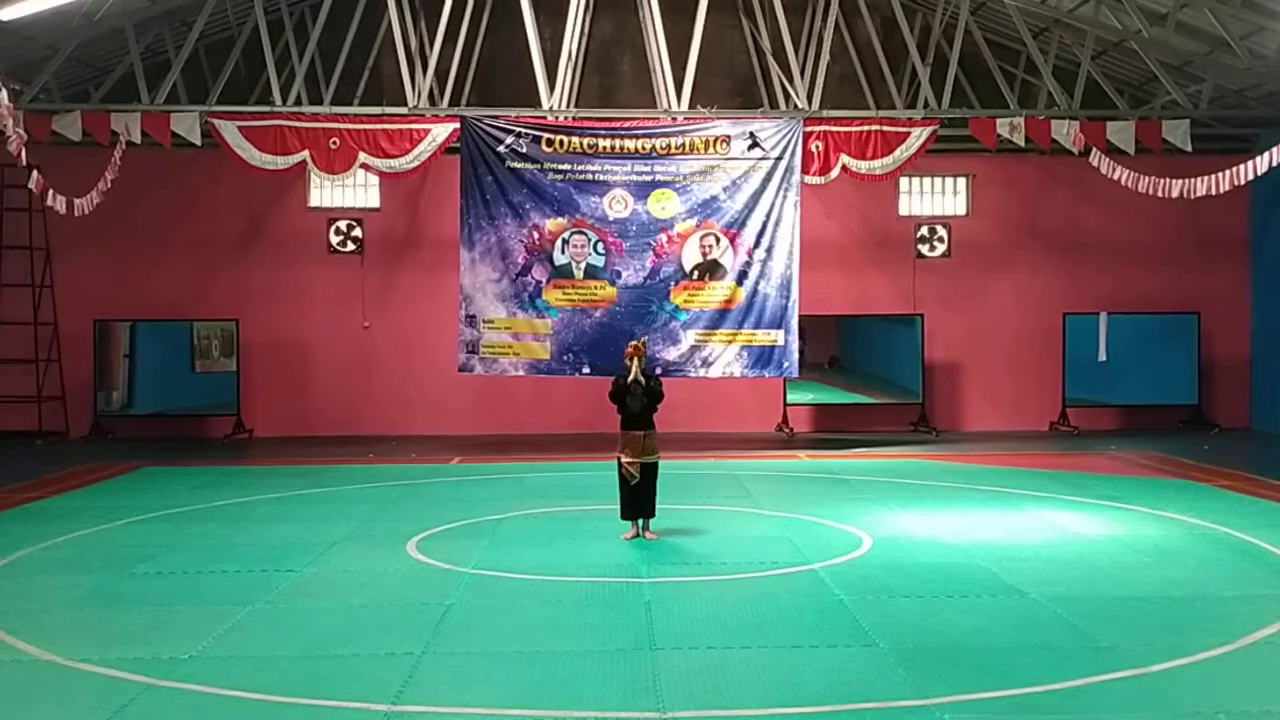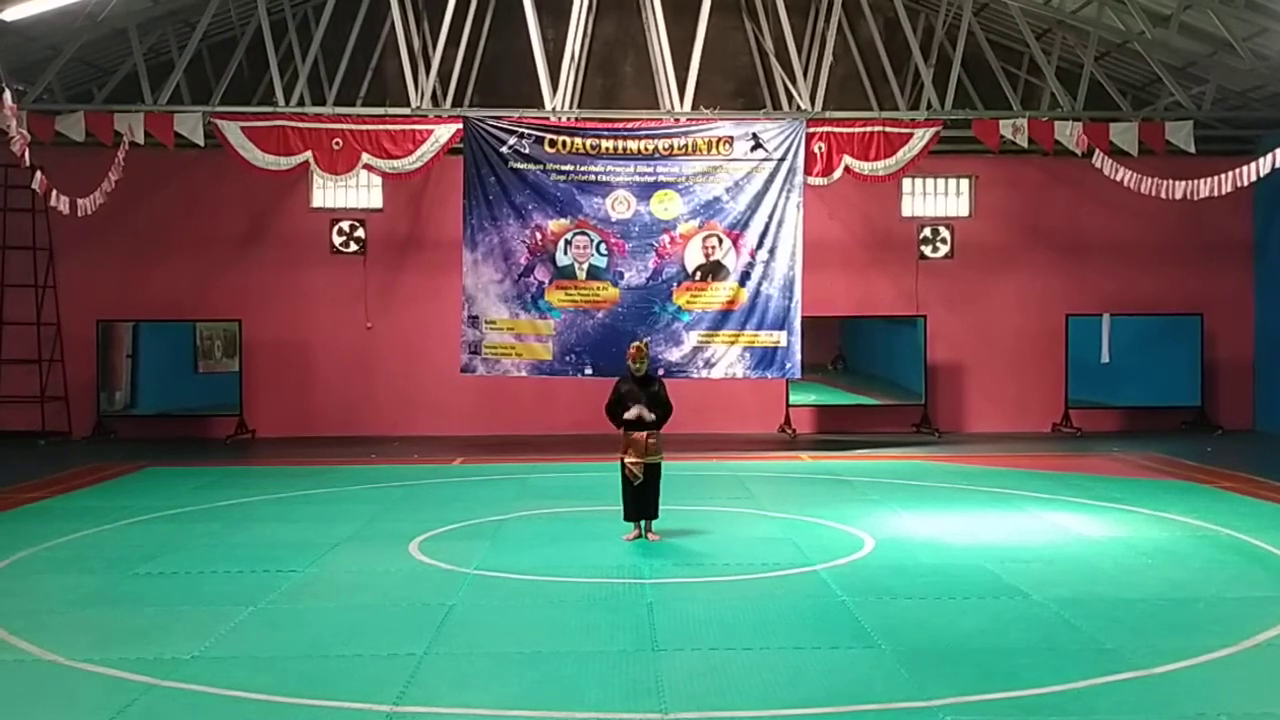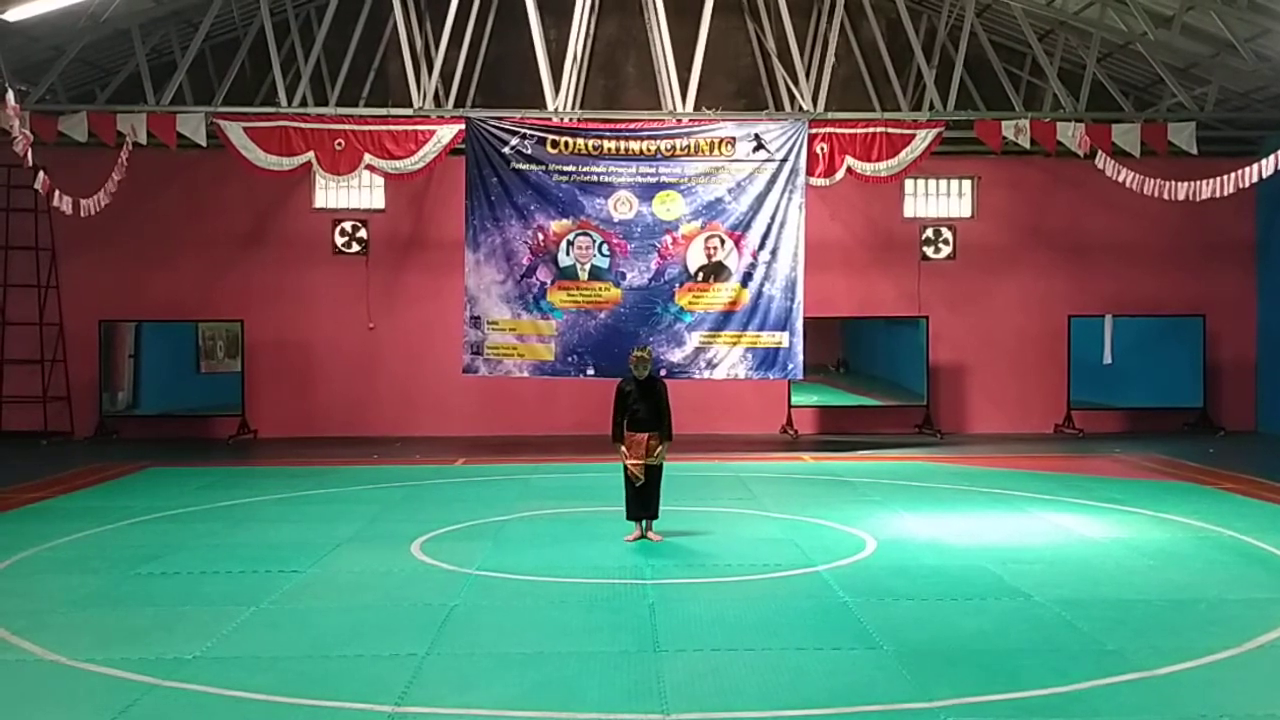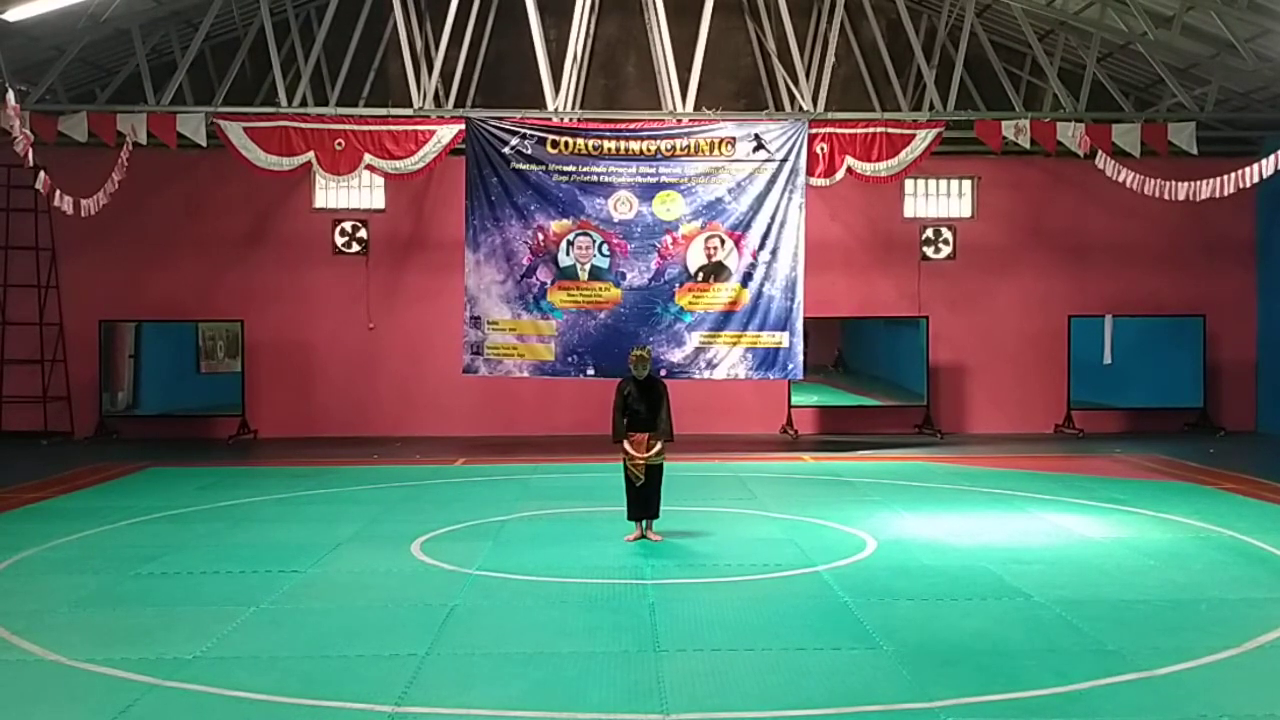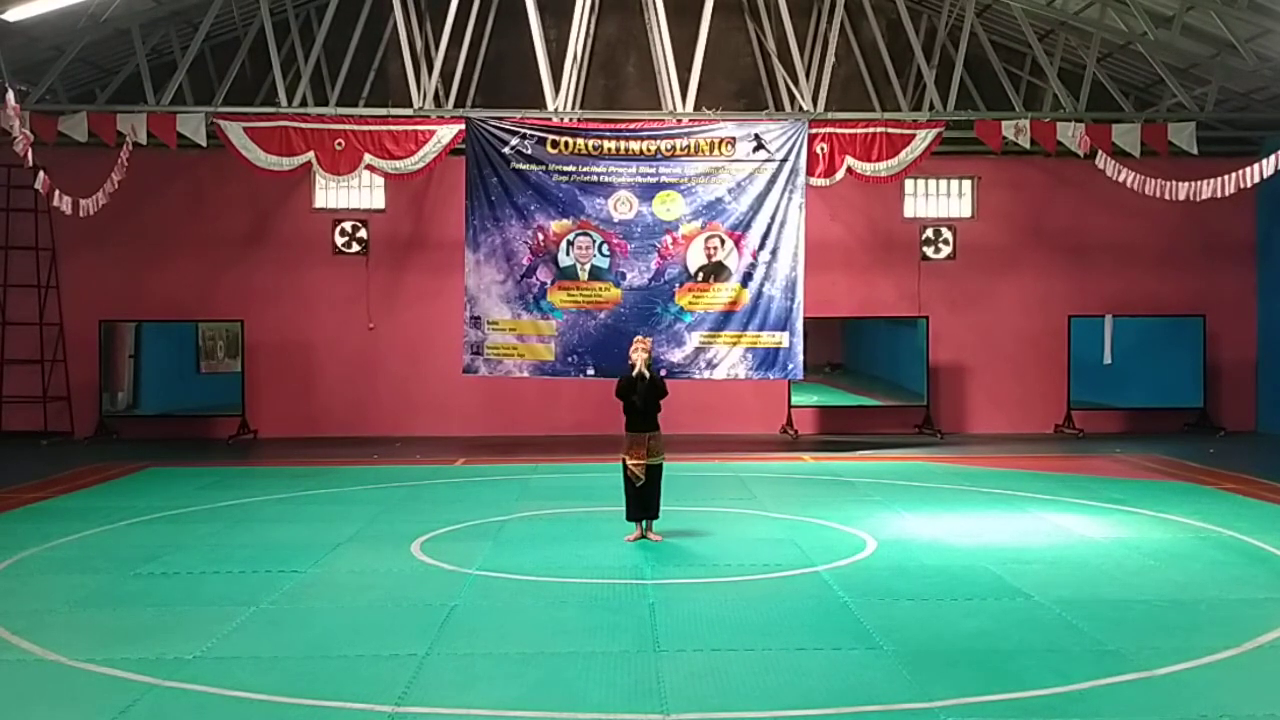
dt=1s
person 1, frame 1
left shoulder: (652, 380)
right shoulder: (620, 380)
left elbow: (658, 397)
right elbow: (614, 397)
left wrist: (641, 379)
right wrist: (630, 378)
left hip: (648, 436)
right hip: (627, 436)
left knee: (648, 482)
right knee: (628, 482)
left ankle: (646, 526)
right ankle: (634, 526)
person 1, frame 2
left shoulder: (656, 383)
right shoulder: (622, 384)
left elbow: (667, 409)
right elbow: (610, 409)
left wrist: (653, 416)
right wrist: (625, 416)
left hip: (651, 438)
right hip: (630, 439)
left knee: (651, 484)
right knee: (631, 483)
left ankle: (649, 527)
right ankle: (636, 527)
person 1, frame 3
left shoulder: (659, 385)
right shoulder: (624, 386)
left elbow: (665, 416)
right elbow: (618, 416)
left wrist: (665, 443)
right wrist: (619, 443)
left hip: (653, 440)
right hip: (632, 440)
left knee: (652, 485)
right knee: (633, 484)
left ankle: (649, 528)
right ankle: (637, 527)
person 1, frame 4
left shoulder: (658, 385)
right shoulder: (624, 386)
left elbow: (664, 413)
right elbow: (618, 414)
left wrist: (661, 440)
right wrist: (623, 440)
left hip: (653, 439)
right hip: (632, 439)
left knee: (653, 485)
right knee: (633, 484)
left ankle: (649, 528)
right ankle: (638, 528)
person 1, frame 5
left shoulder: (654, 379)
right shoulder: (626, 380)
left elbow: (663, 392)
right elbow: (619, 393)
left wrist: (646, 372)
right wrist: (635, 372)
left hip: (653, 438)
right hip: (632, 438)
left knee: (652, 484)
right knee: (633, 483)
left ankle: (649, 528)
right ankle: (638, 528)
